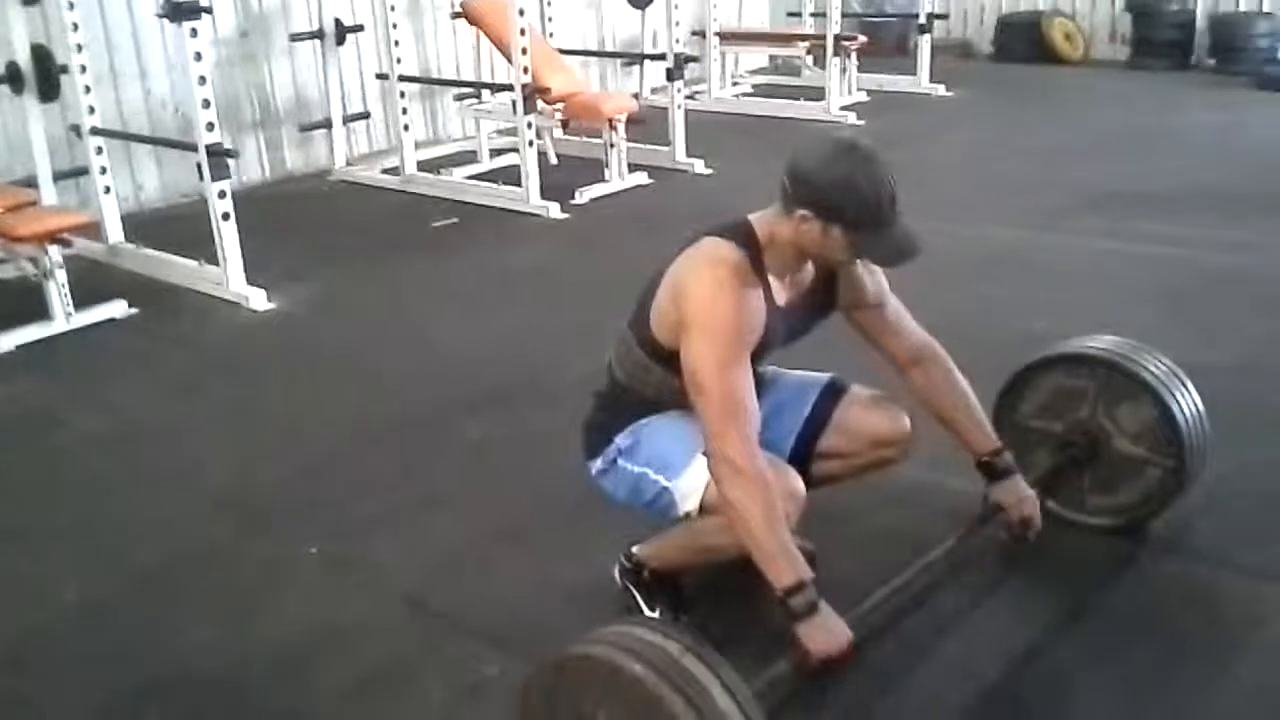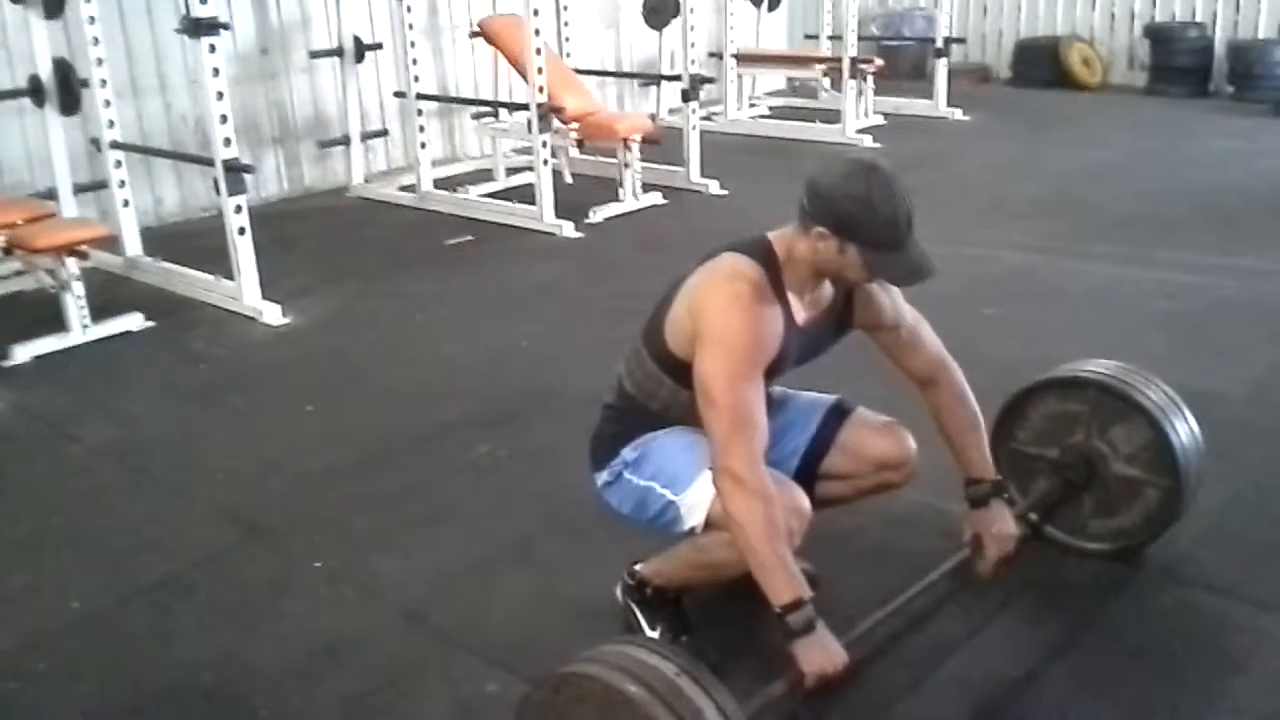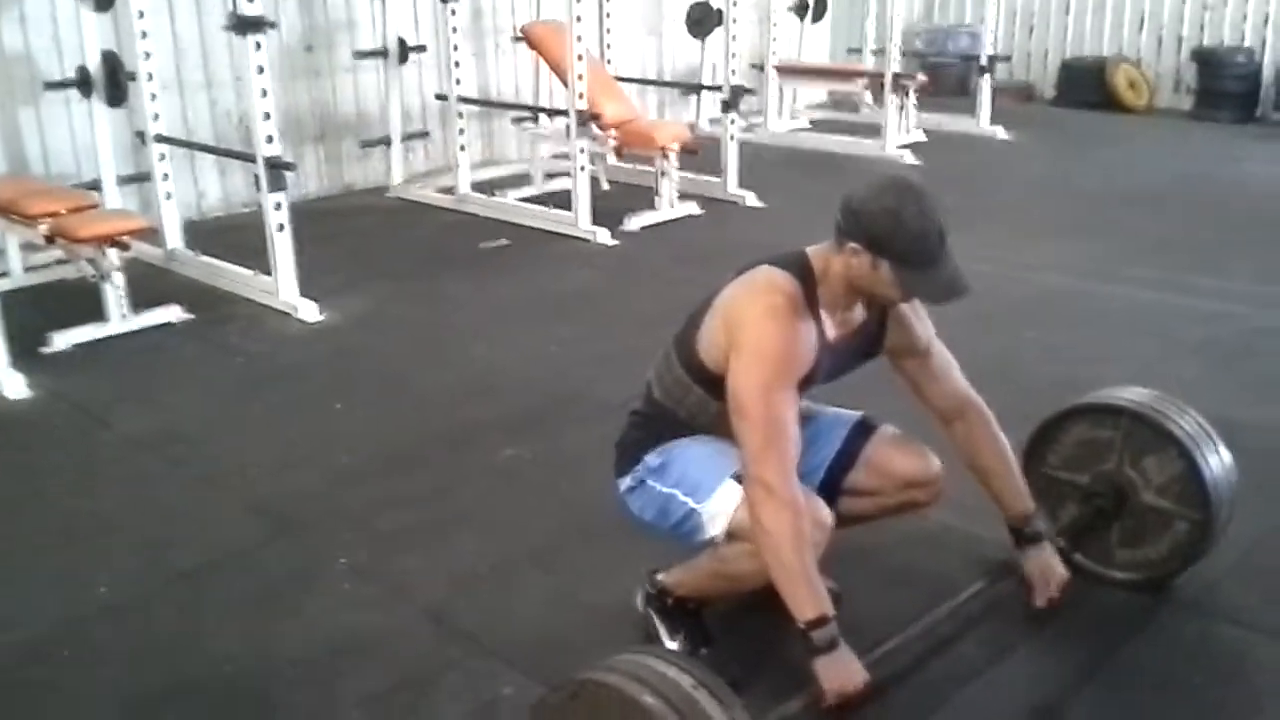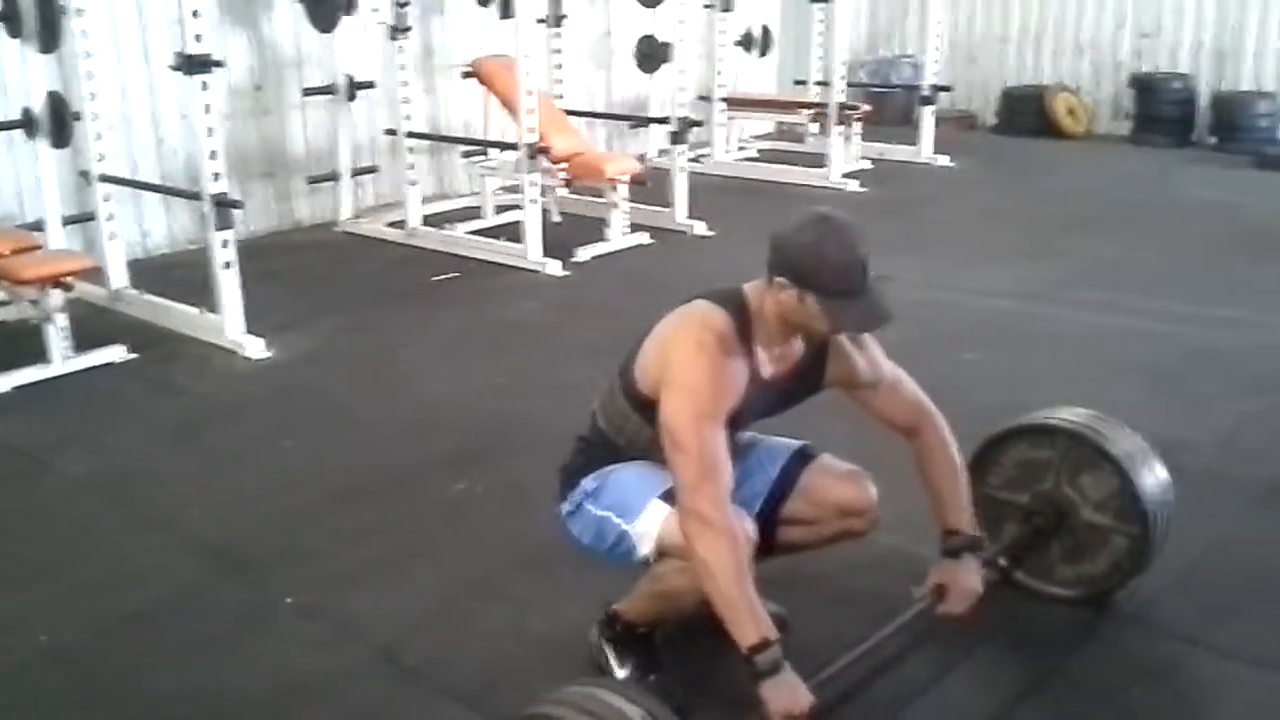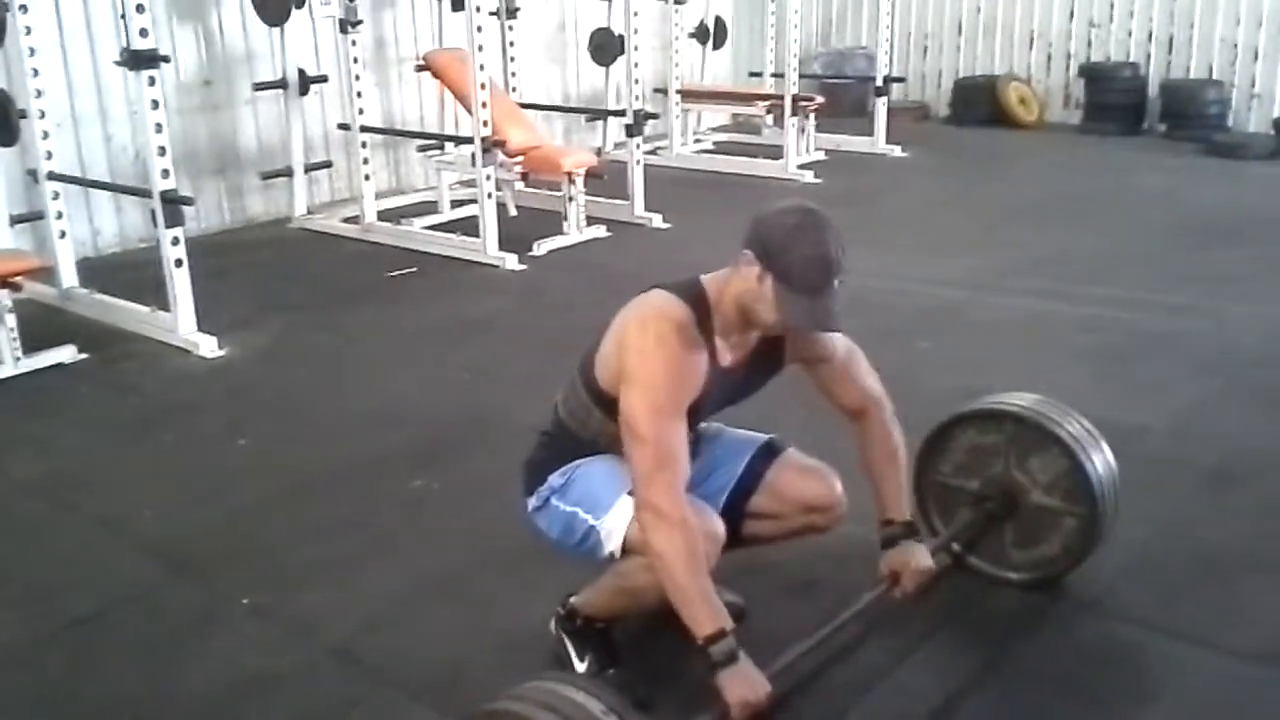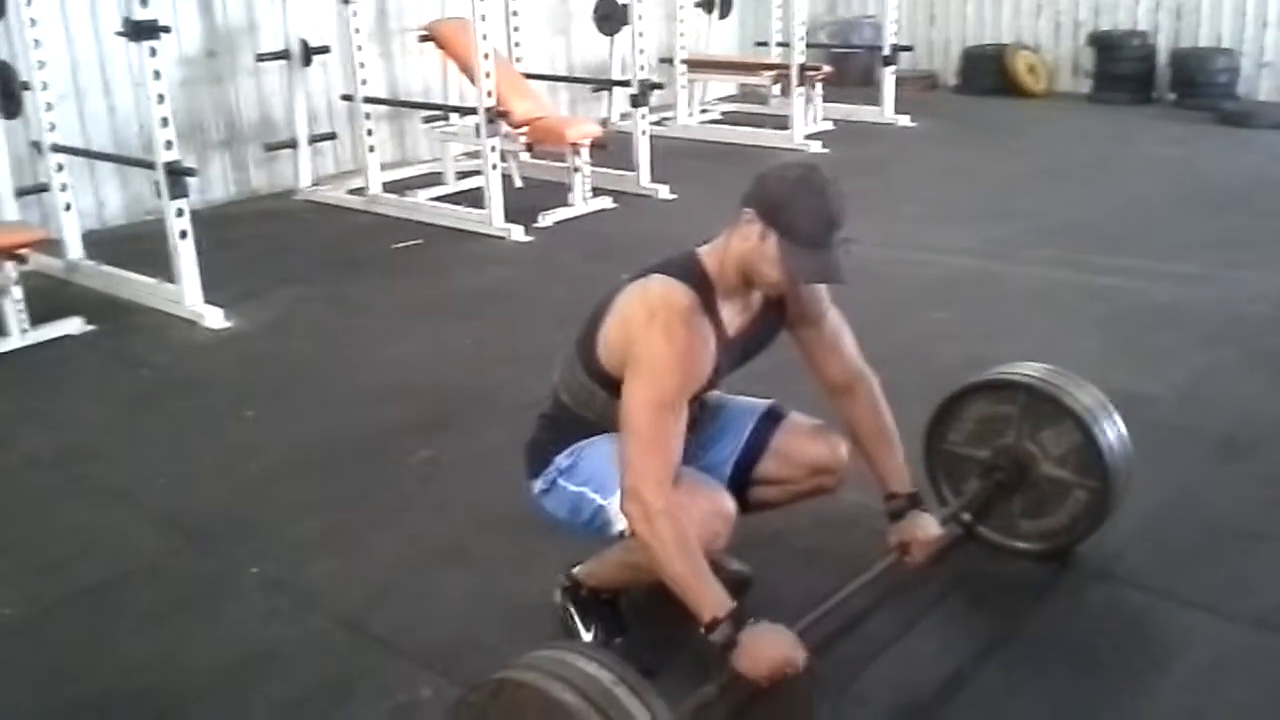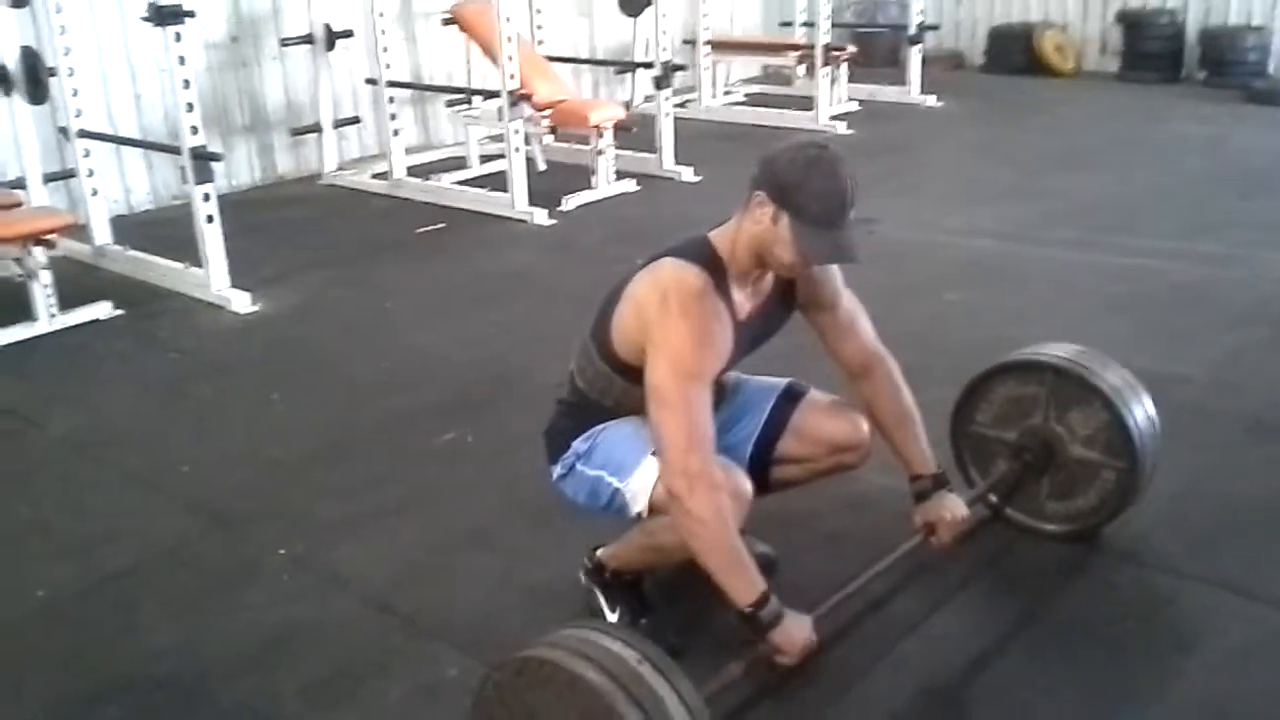
dt=0.7s
person 1, frame 1
left shoulder: (842, 266)
right shoulder: (723, 285)
left elbow: (918, 356)
right elbow: (734, 460)
left wrist: (1000, 468)
right wrist: (805, 605)
left hip: (731, 397)
right hip: (636, 431)
left knee: (888, 430)
right knee: (778, 498)
left ankle: (760, 531)
right ankle: (645, 566)
person 1, frame 2
left shoulder: (856, 282)
right shoulder: (740, 301)
left elbow: (937, 373)
right elbow: (739, 476)
left wrist: (986, 494)
right wrist: (802, 623)
left hip: (740, 416)
right hip: (643, 445)
left knee: (893, 455)
right knee: (784, 515)
left ankle: (767, 552)
right ankle: (648, 583)
person 1, frame 3
left shoulder: (890, 308)
right shoulder: (774, 314)
left elbow: (961, 410)
right elbow: (769, 486)
left wrist: (1031, 535)
right wrist: (825, 642)
left hip: (766, 430)
right hip: (665, 454)
left knee: (919, 475)
right knee: (804, 527)
left ankle: (784, 564)
right ankle: (669, 593)
person 1, frame 4
left shoulder: (837, 344)
right shoulder: (706, 349)
left elbow: (922, 423)
right elbow: (705, 516)
left wrist: (961, 546)
right wrist: (768, 665)
left hip: (711, 455)
right hip: (607, 480)
left knee: (855, 504)
right knee: (730, 537)
left ankle: (727, 585)
right ankle: (622, 625)
person 1, frame 5
left shoulder: (795, 319)
right shoulder: (666, 335)
left elbow: (870, 408)
right elbow: (659, 508)
left wrist: (900, 532)
right wrist: (725, 656)
left hip: (675, 447)
right hip: (572, 473)
left knee: (821, 499)
right knee: (696, 538)
left ankle: (683, 582)
right ankle: (581, 617)
person 1, frame 6
left shoulder: (790, 283)
right shoulder: (672, 319)
left elbow: (852, 383)
right elbow: (646, 499)
left wrist: (905, 504)
right wrist: (734, 631)
right hip: (577, 452)
left knee: (826, 458)
right knee: (707, 518)
left ankle: (688, 546)
right ankle: (587, 586)
person 1, frame 7
left shoulder: (805, 269)
right shoulder: (685, 300)
left elbow: (870, 365)
right elbow: (689, 481)
left wrist: (929, 483)
right wrist: (768, 616)
right hip: (595, 437)
left knee: (847, 436)
right knee: (723, 493)
left ankle: (717, 536)
right ankle: (609, 568)
